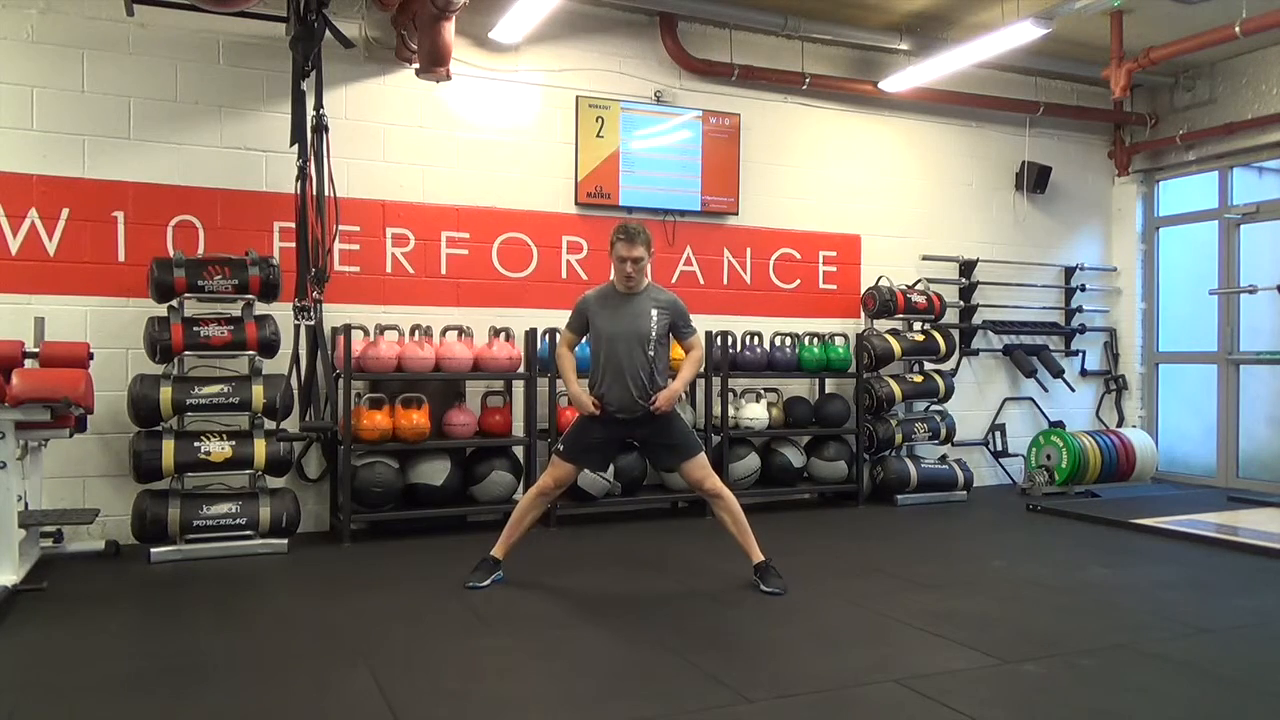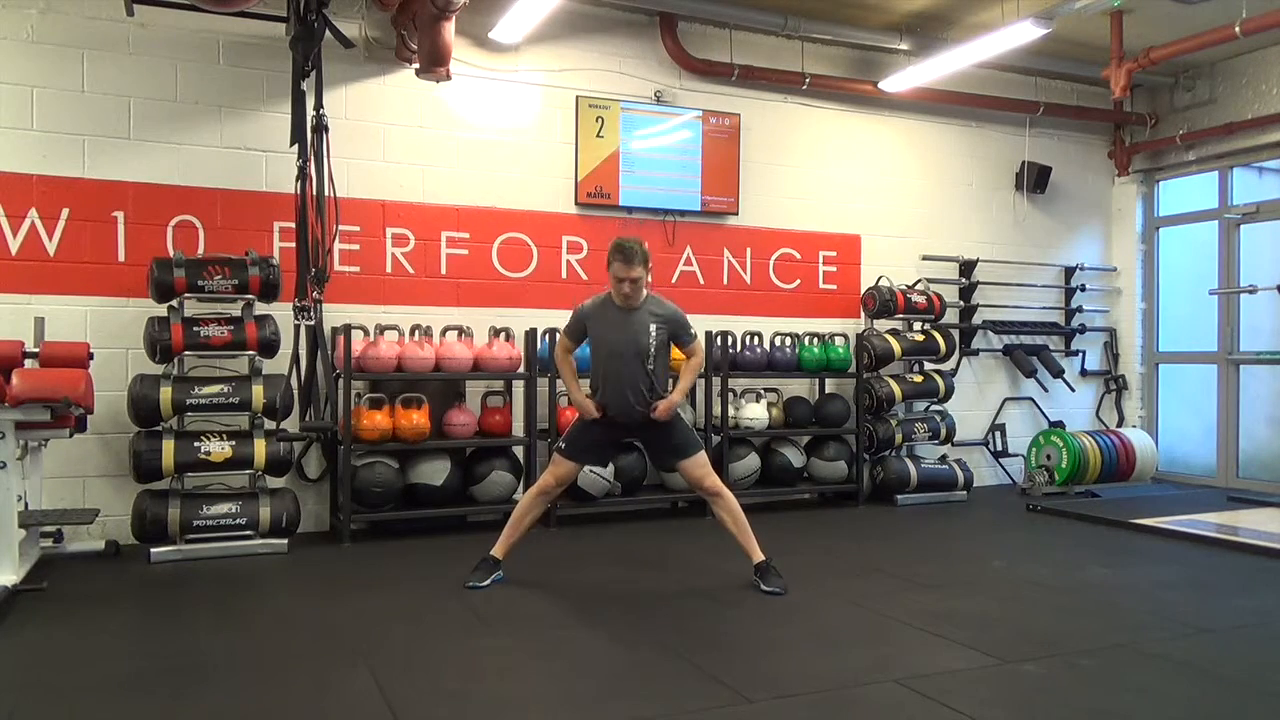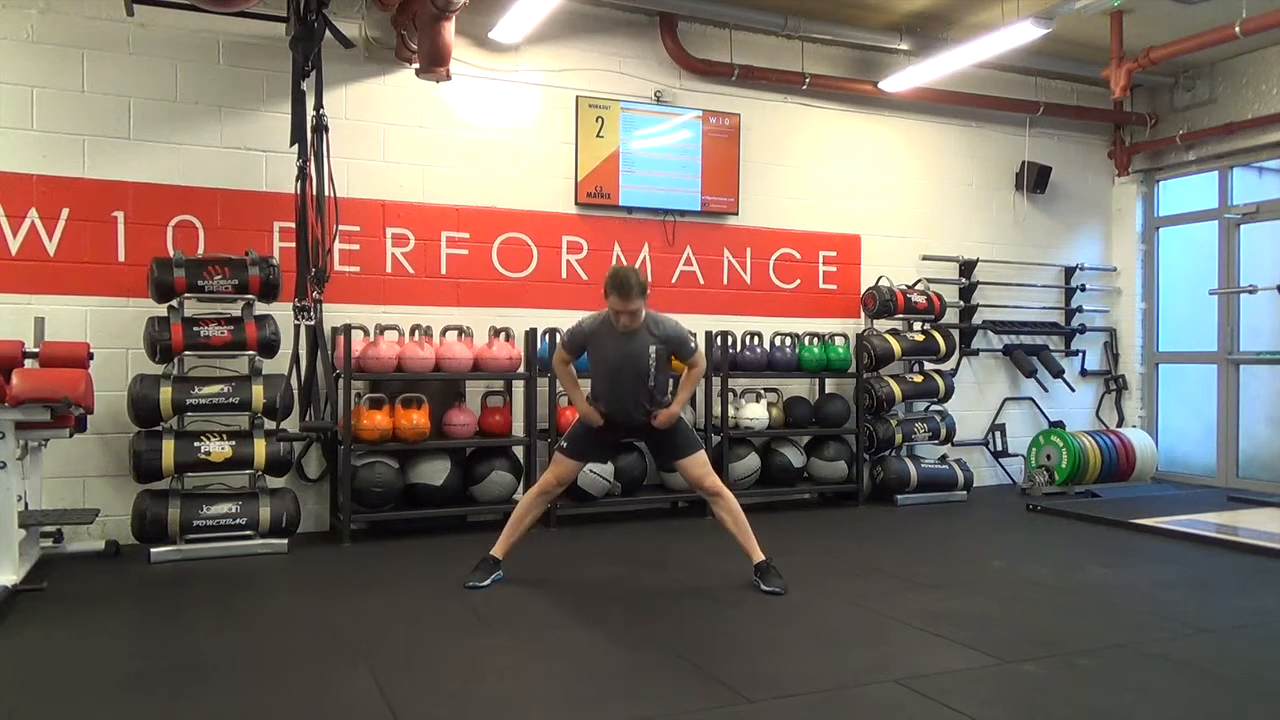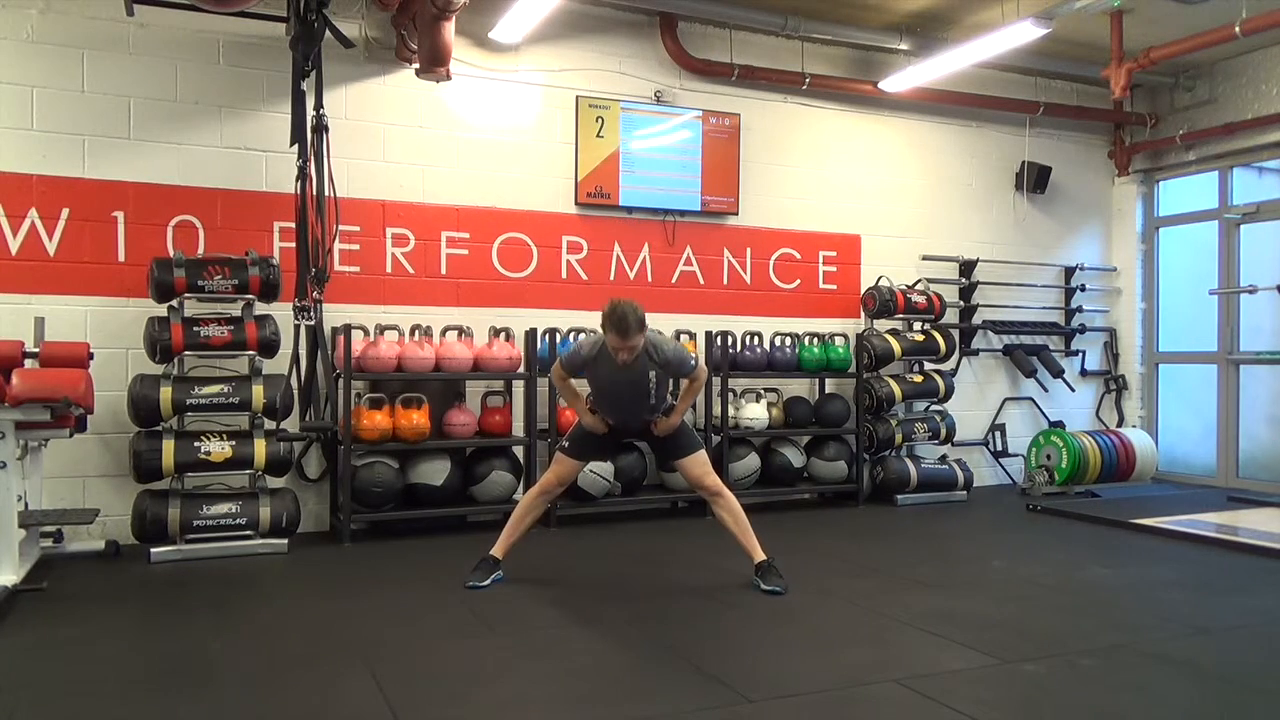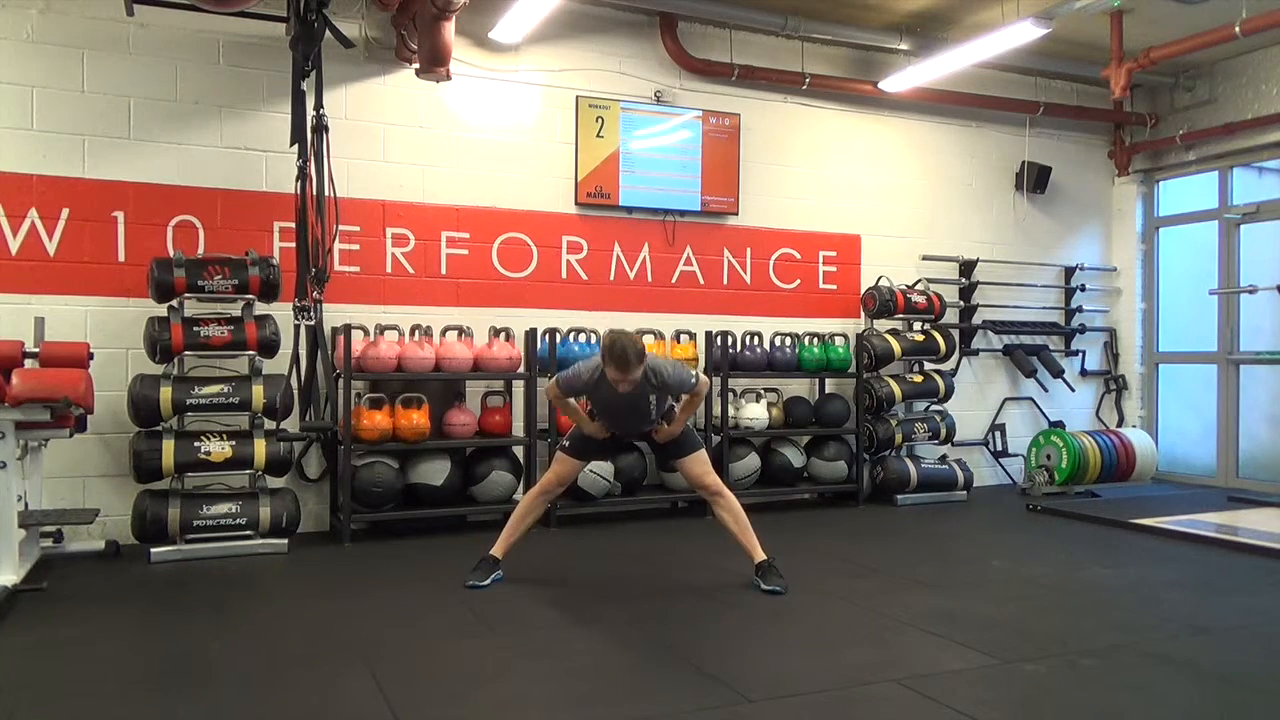
dt=0.2s
person 1, frame 1
left shoulder: (668, 303)
right shoulder: (591, 302)
left elbow: (696, 350)
right elbow: (564, 346)
left wrist: (676, 387)
right wrist: (575, 389)
left hip: (655, 415)
right hip: (602, 415)
left knee: (710, 486)
right knee: (548, 486)
left ankle: (761, 564)
right ankle: (494, 560)
person 1, frame 2
left shoulder: (668, 313)
right shoulder: (589, 312)
left elbow: (696, 355)
right elbow: (562, 352)
left wrist: (676, 397)
right wrist: (578, 396)
left hip: (657, 416)
right hip: (602, 415)
left knee: (710, 485)
right knee: (549, 484)
left ankle: (761, 564)
right ankle: (494, 560)
person 1, frame 3
left shoulder: (667, 330)
right shoulder: (588, 329)
left elbow: (697, 365)
right elbow: (560, 361)
left wrist: (675, 408)
right wrist: (582, 405)
left hip: (657, 418)
right hip: (603, 418)
left knee: (711, 486)
right knee: (549, 484)
left ankle: (761, 564)
right ankle: (495, 559)
person 1, frame 4
left shoulder: (666, 351)
right shoulder: (586, 351)
left elbow: (700, 376)
right elbow: (558, 376)
left wrist: (675, 417)
right wrist: (584, 415)
left hip: (658, 423)
right hip: (604, 423)
left knee: (711, 486)
right knee: (549, 484)
left ankle: (762, 563)
right ankle: (494, 559)
person 1, frame 5
left shoulder: (665, 372)
right shoulder: (586, 374)
left elbow: (702, 386)
right elbow: (553, 392)
left wrist: (676, 426)
right wrist: (585, 425)
left hip: (658, 426)
right hip: (604, 426)
left knee: (711, 486)
right knee: (549, 484)
left ankle: (762, 563)
right ankle: (493, 559)
